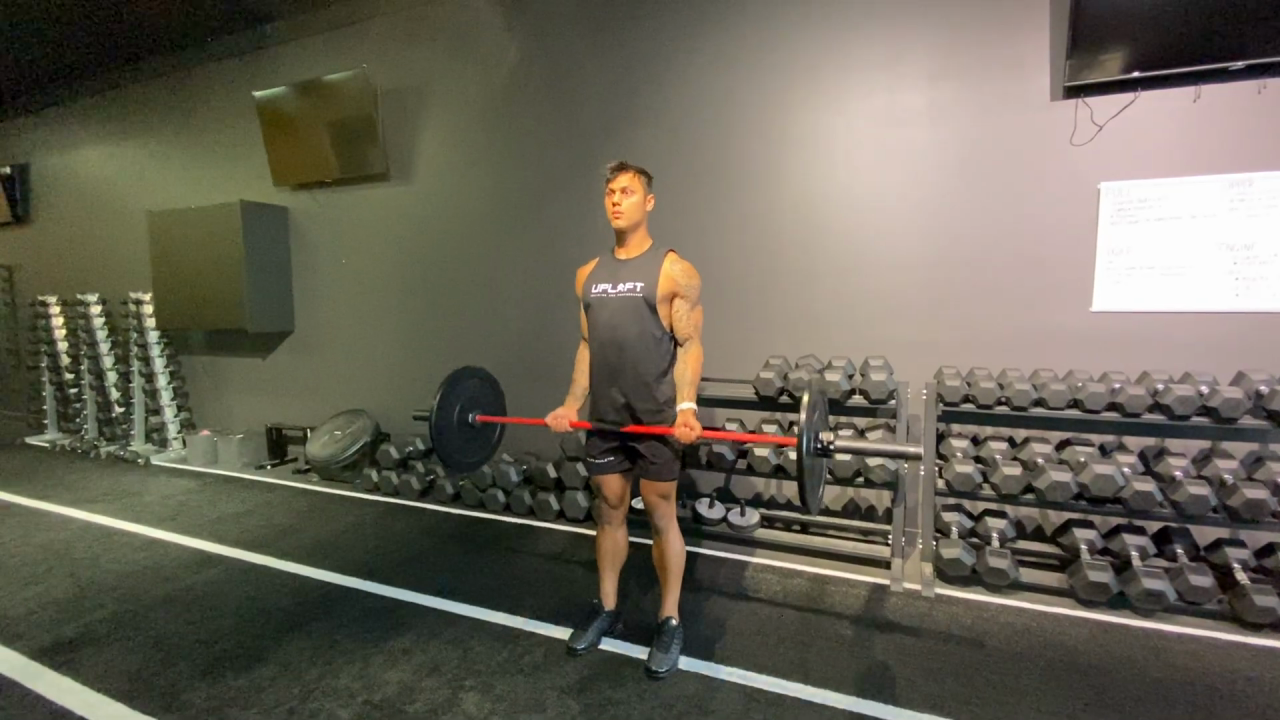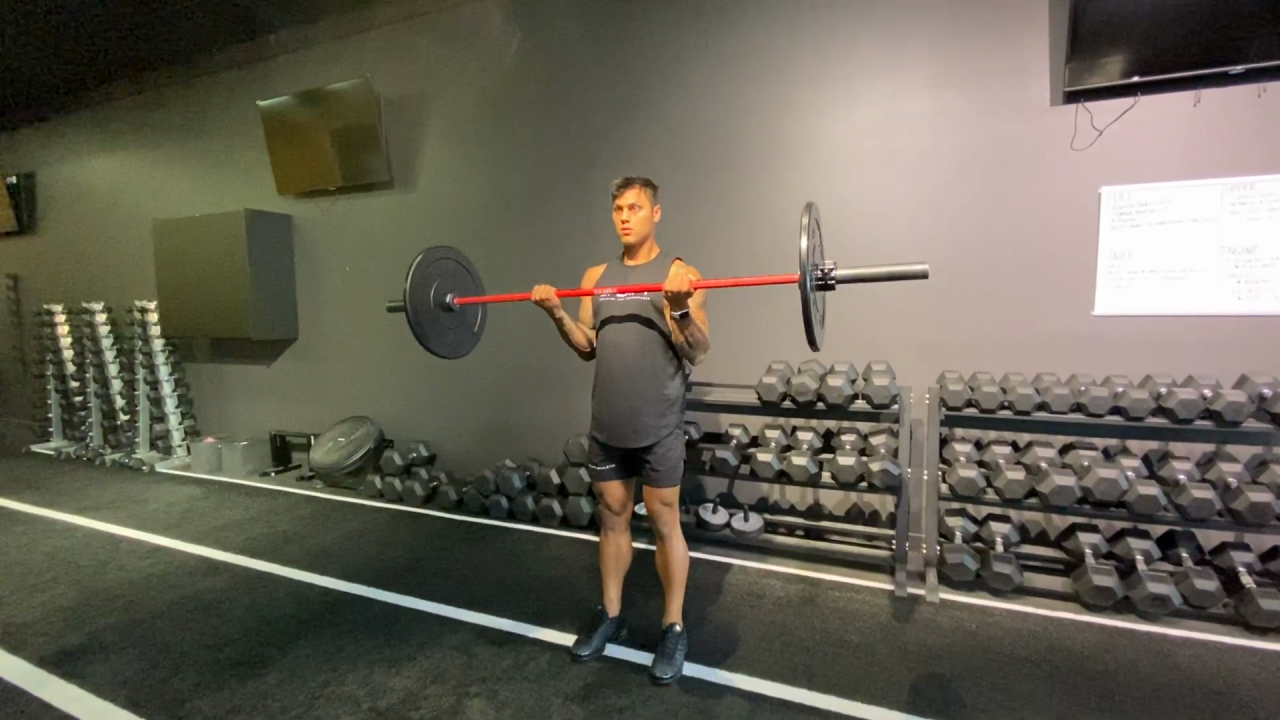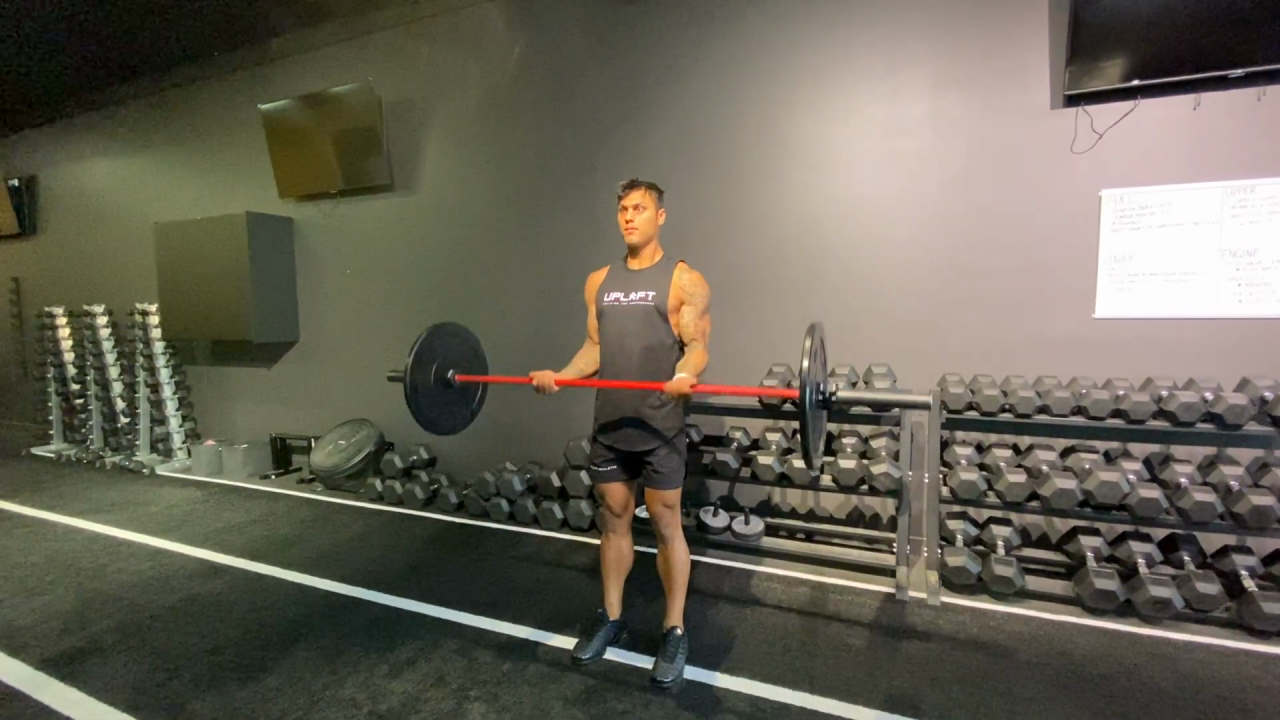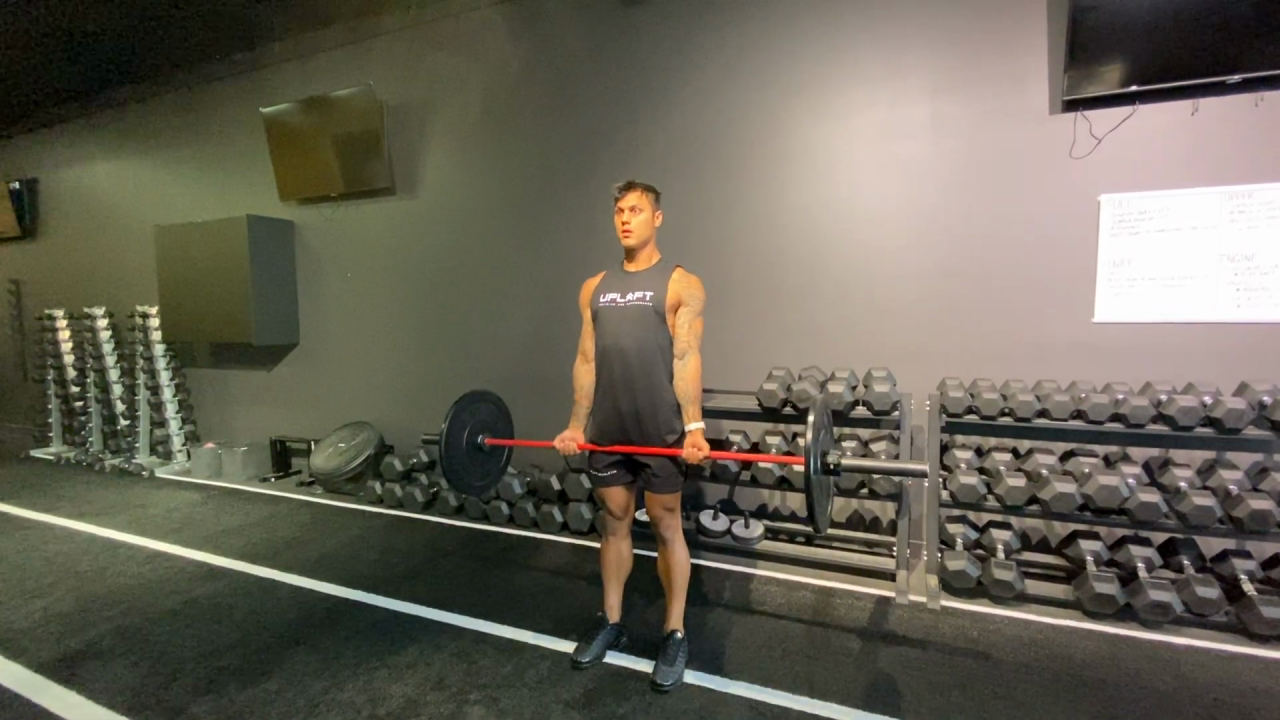
dt=1s
person 1, frame 1
left shoulder: (675, 270)
right shoulder: (588, 274)
left elbow: (690, 346)
right elbow: (588, 346)
left wrist: (686, 406)
right wrist: (571, 404)
left hip: (656, 421)
right hip: (603, 419)
left knee: (661, 518)
right knee: (609, 512)
left ankle: (670, 622)
right ankle: (606, 609)
person 1, frame 2
left shoulder: (678, 272)
right shoulder: (595, 276)
left elbow: (697, 352)
right elbow: (588, 347)
left wrist: (680, 307)
right wrist: (557, 313)
left hip: (657, 424)
right hip: (606, 422)
left knee: (664, 522)
right knee: (612, 517)
left ankle: (673, 627)
right ankle: (610, 615)
person 1, frame 3
left shoulder: (685, 280)
right shoulder: (599, 281)
left elbow: (697, 346)
right elbow: (596, 346)
left wrist: (684, 376)
right wrist: (560, 376)
left hip: (660, 425)
right hip: (608, 424)
left knee: (666, 525)
right knee: (613, 520)
left ankle: (675, 631)
right ankle: (611, 618)
person 1, frame 4
left shoulder: (681, 284)
right shoulder: (595, 287)
left elbow: (687, 359)
right elbow: (587, 360)
left wrist: (694, 427)
right wrist: (576, 425)
left hip: (660, 431)
right hip: (606, 430)
left knee: (667, 528)
right knee: (614, 524)
left ankle: (675, 634)
right ankle: (611, 621)
